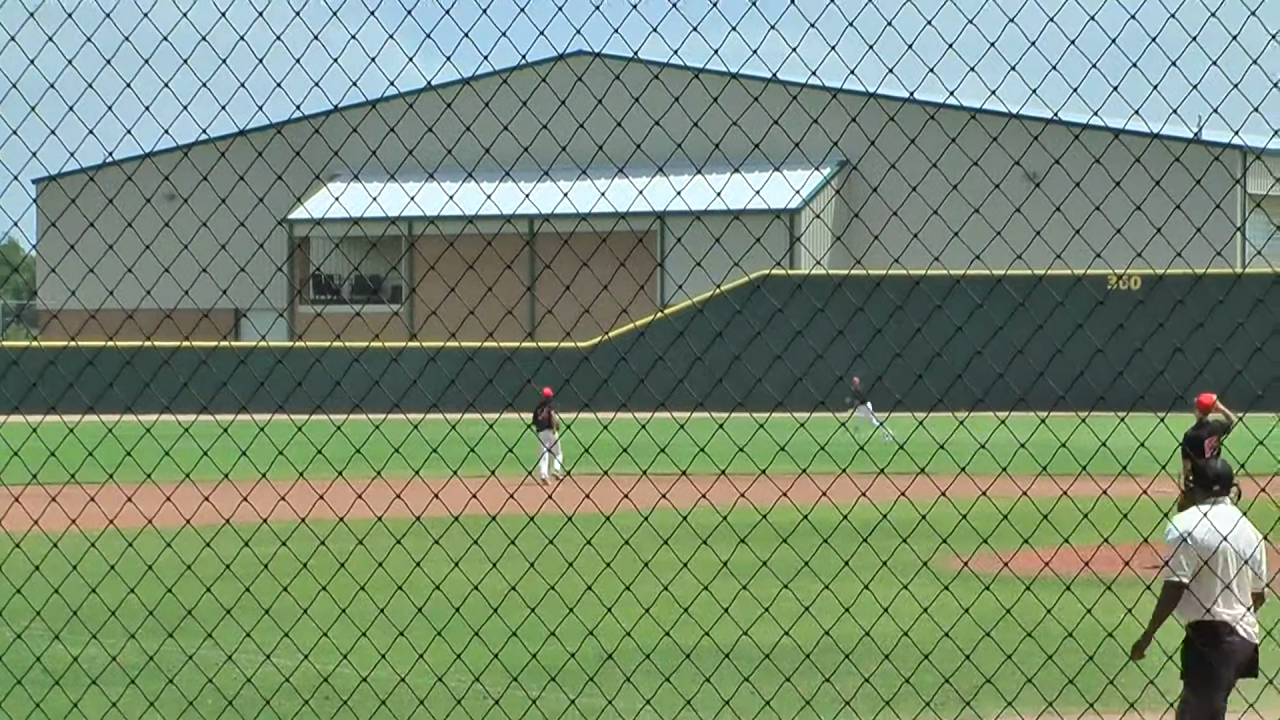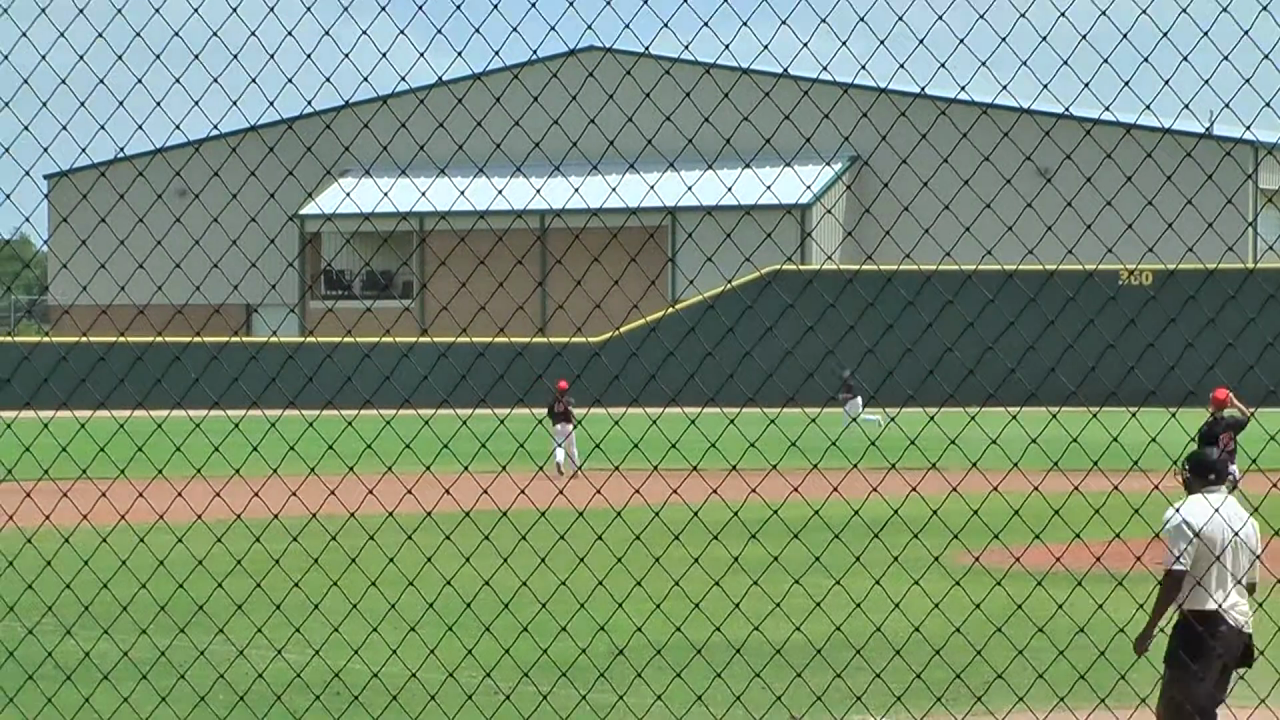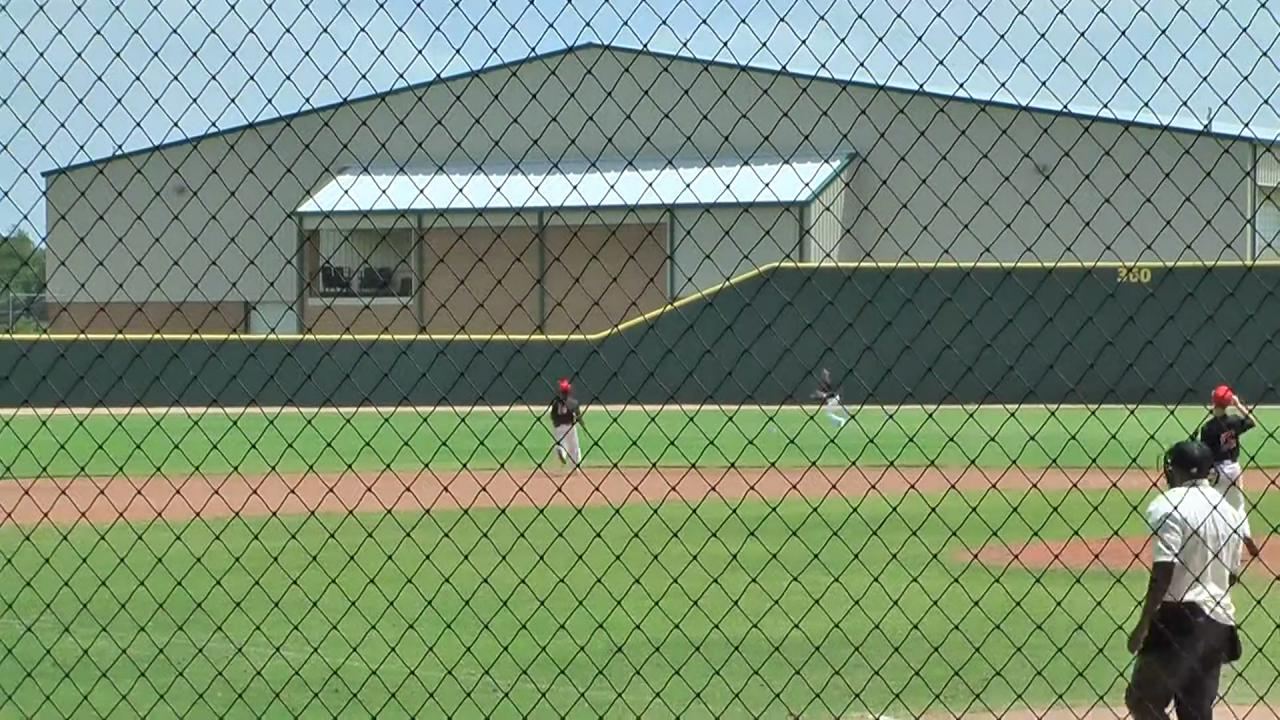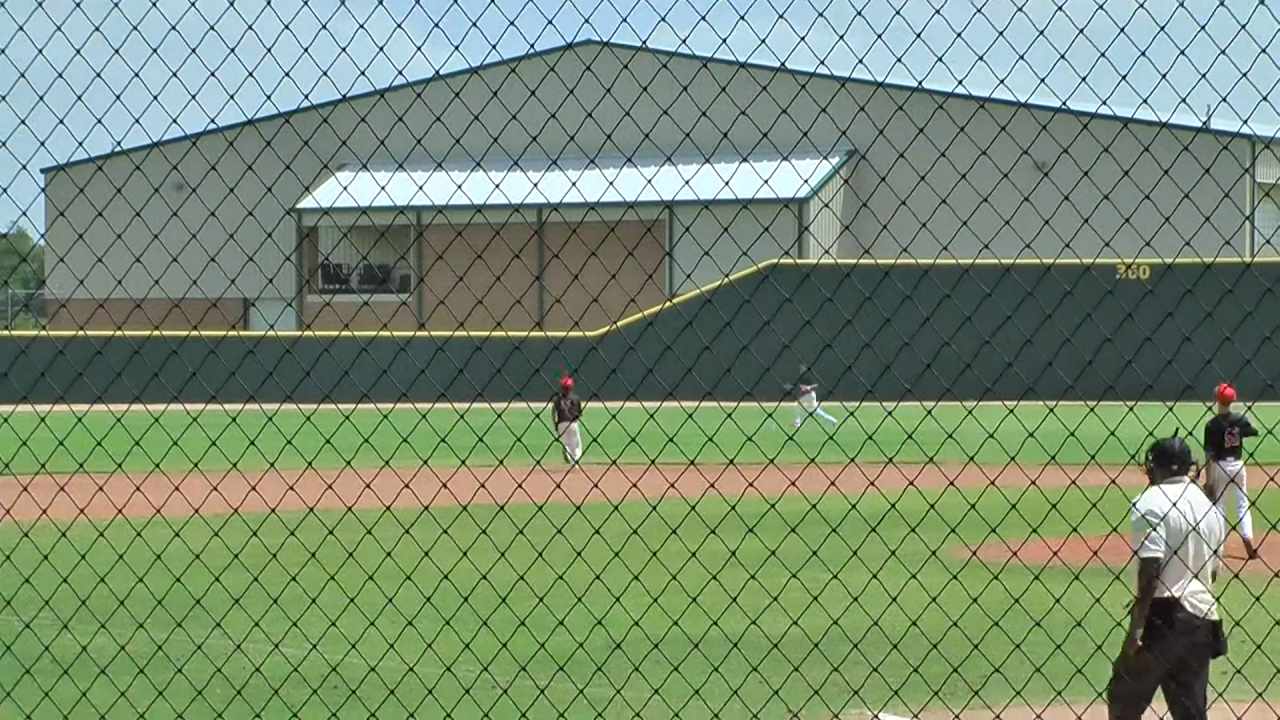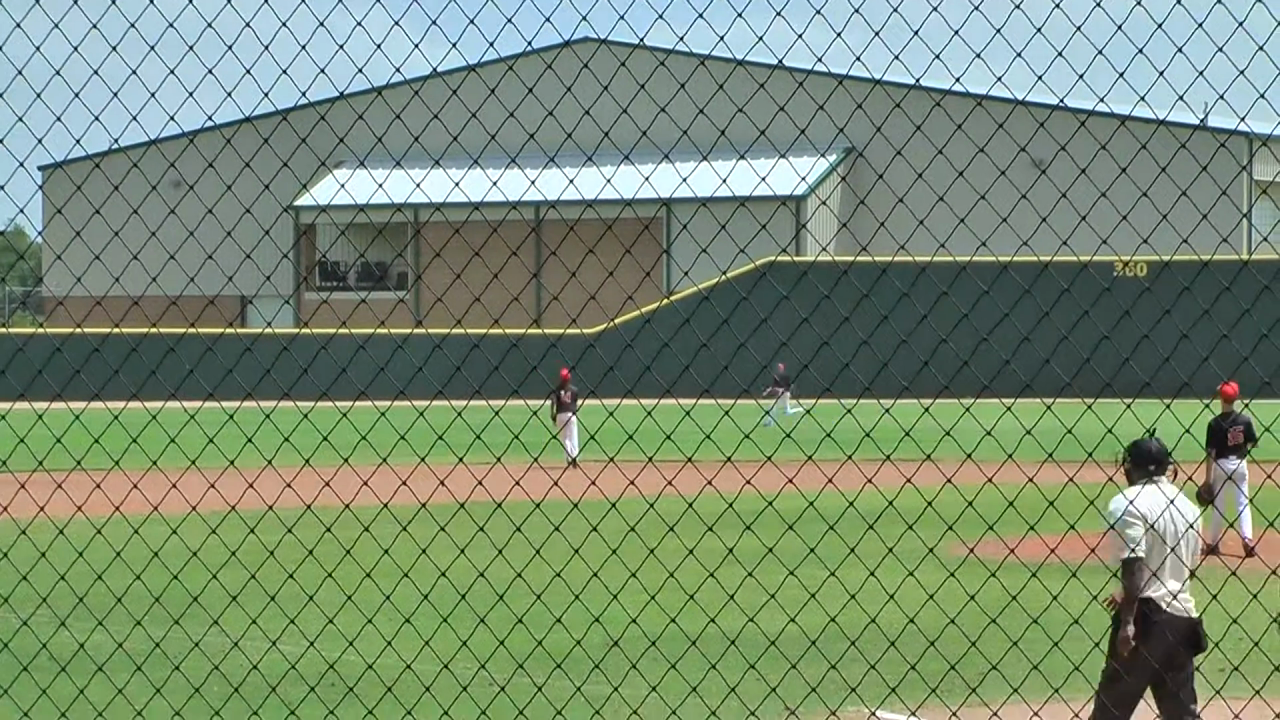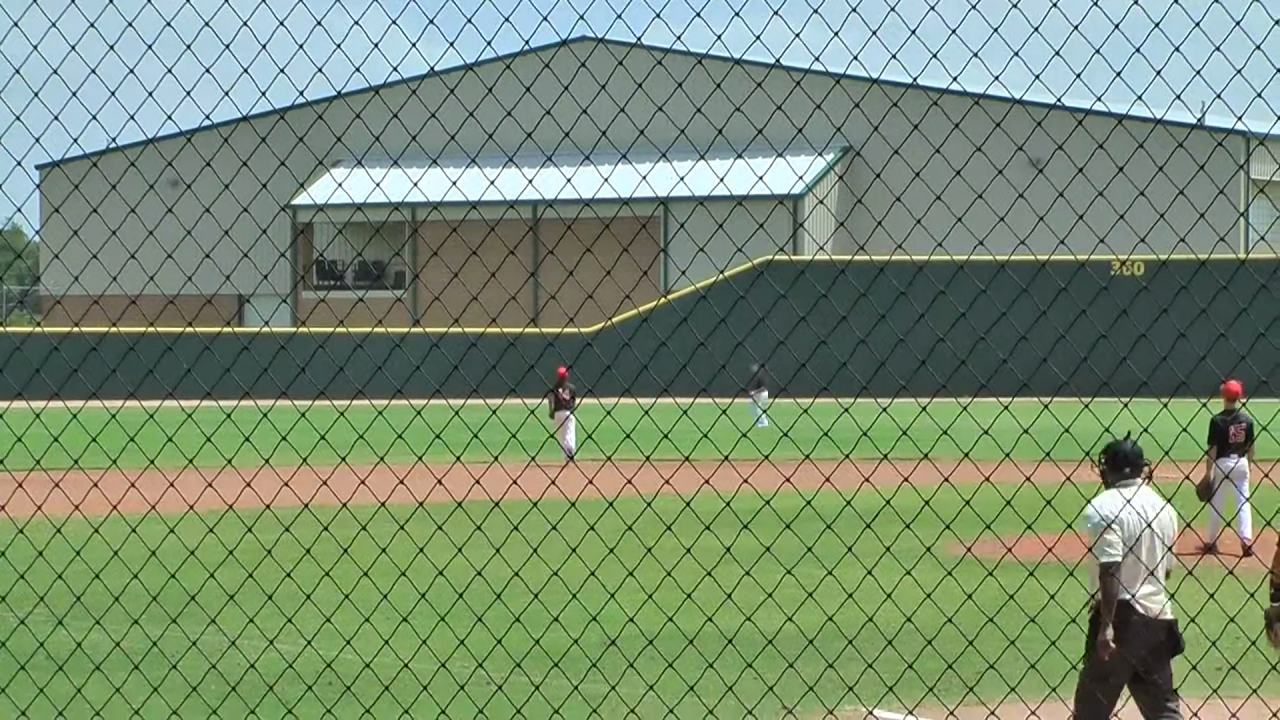
dt=0.1s
person 1, frame 1
left shoulder: (1185, 524)
right shoulder: (1249, 528)
left elbow: (1175, 589)
right elbow: (1258, 595)
left wrist: (1147, 636)
left hip: (1208, 637)
right hip: (1244, 636)
person 1, frame 2
left shoulder: (1182, 513)
right shoulder: (1246, 518)
left elbow: (1175, 578)
right elbow: (1251, 584)
left wrist: (1149, 629)
left hip: (1201, 626)
right hip: (1238, 627)
person 1, frame 3
left shoulder: (1166, 506)
right shoulder: (1230, 511)
left elbow: (1163, 571)
right elbow: (1232, 575)
left wrist: (1143, 625)
left hip: (1181, 620)
right hip: (1220, 620)
person 1, frame 4
left shoulder: (1150, 503)
right shoulder: (1211, 507)
left elbow: (1150, 568)
right elbow: (1212, 572)
left wrist: (1137, 623)
left hip: (1165, 615)
right hip: (1203, 617)
left knee: (1124, 697)
person 1, frame 5
left shoulder: (1127, 504)
right shoulder: (1188, 506)
left elbow: (1133, 567)
right elbow: (1189, 569)
left wrist: (1127, 623)
left hip: (1146, 616)
right hip: (1182, 616)
person 1, frame 6
left shoulder: (1103, 507)
right shoulder: (1164, 507)
left elbow: (1110, 571)
right elbow: (1166, 568)
left wrist: (1105, 627)
left hip: (1122, 618)
right hip: (1158, 616)
